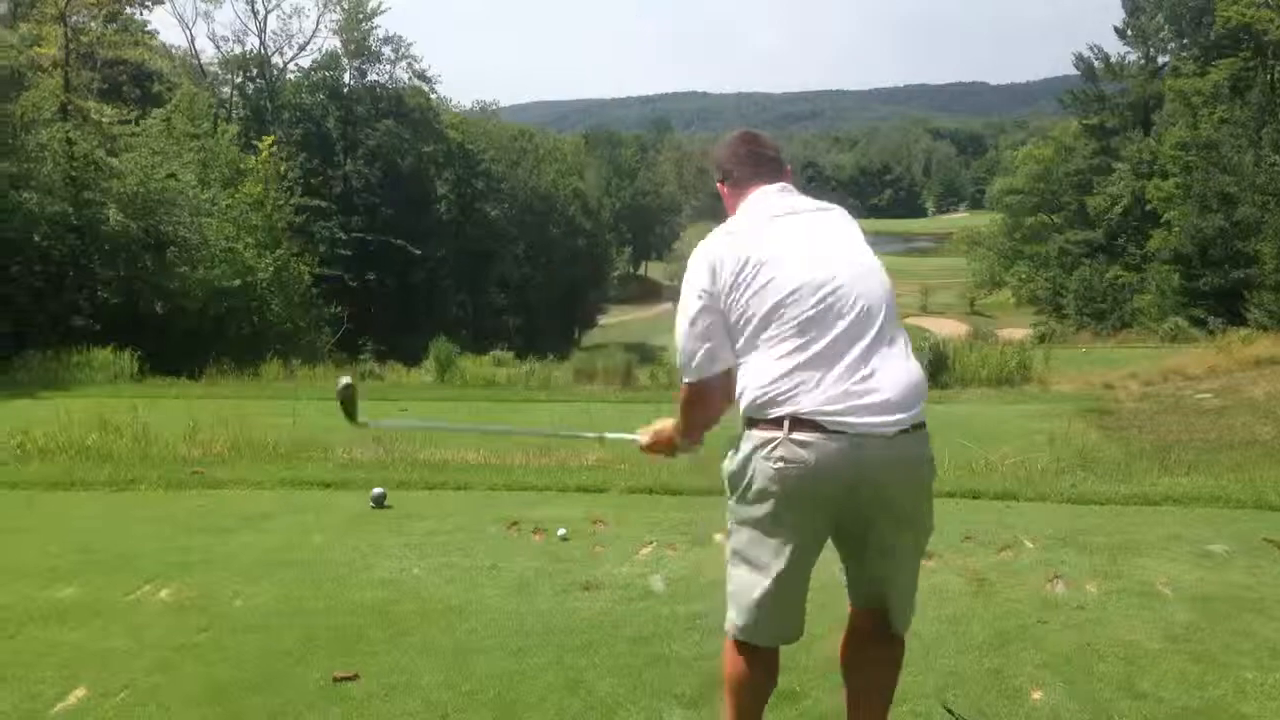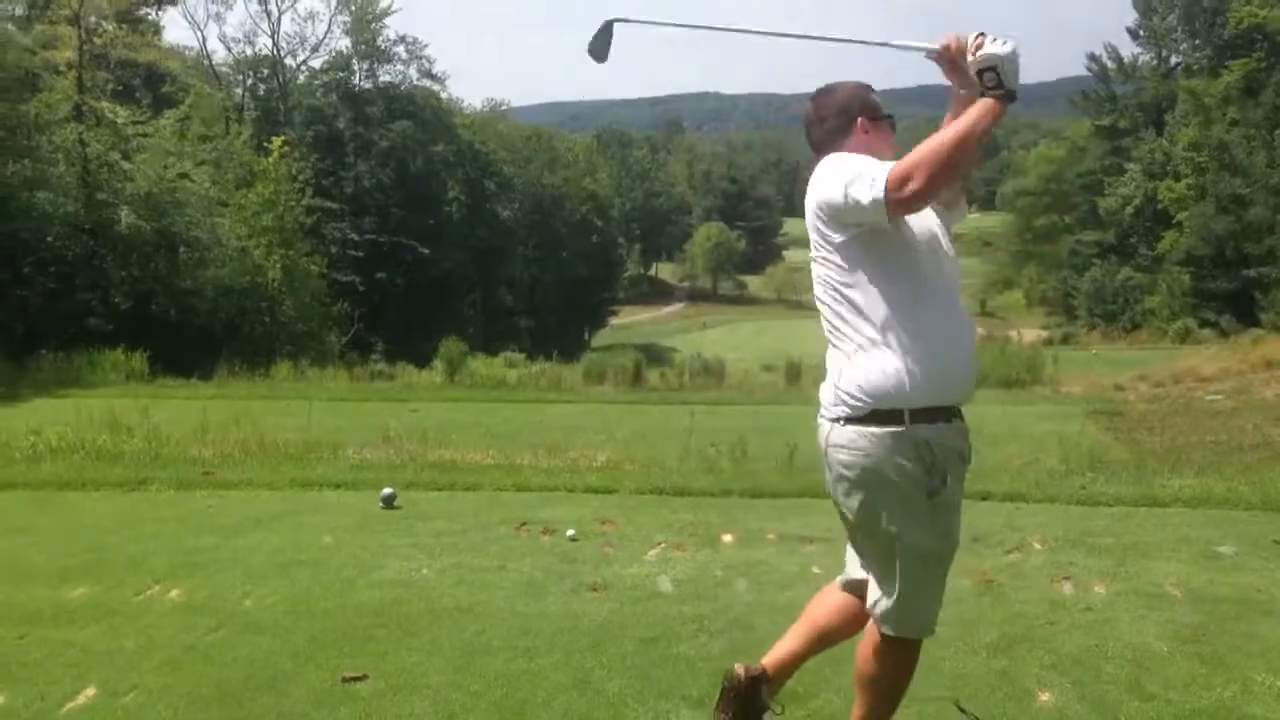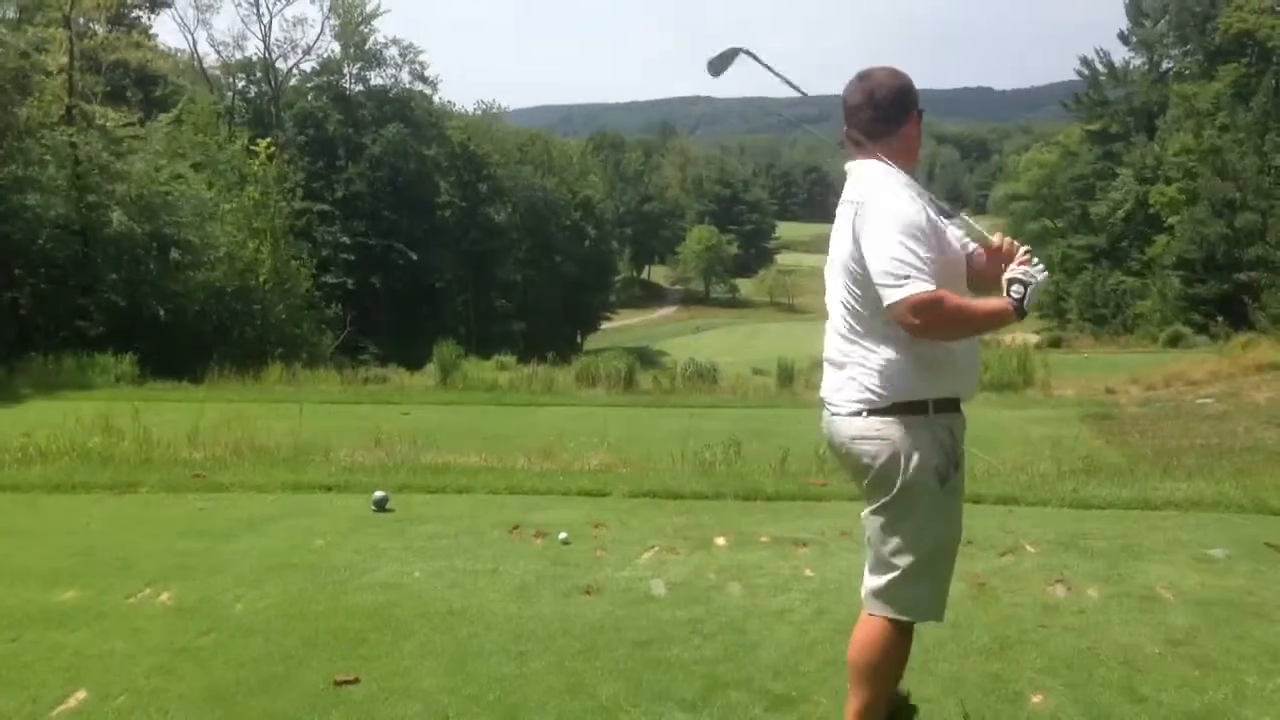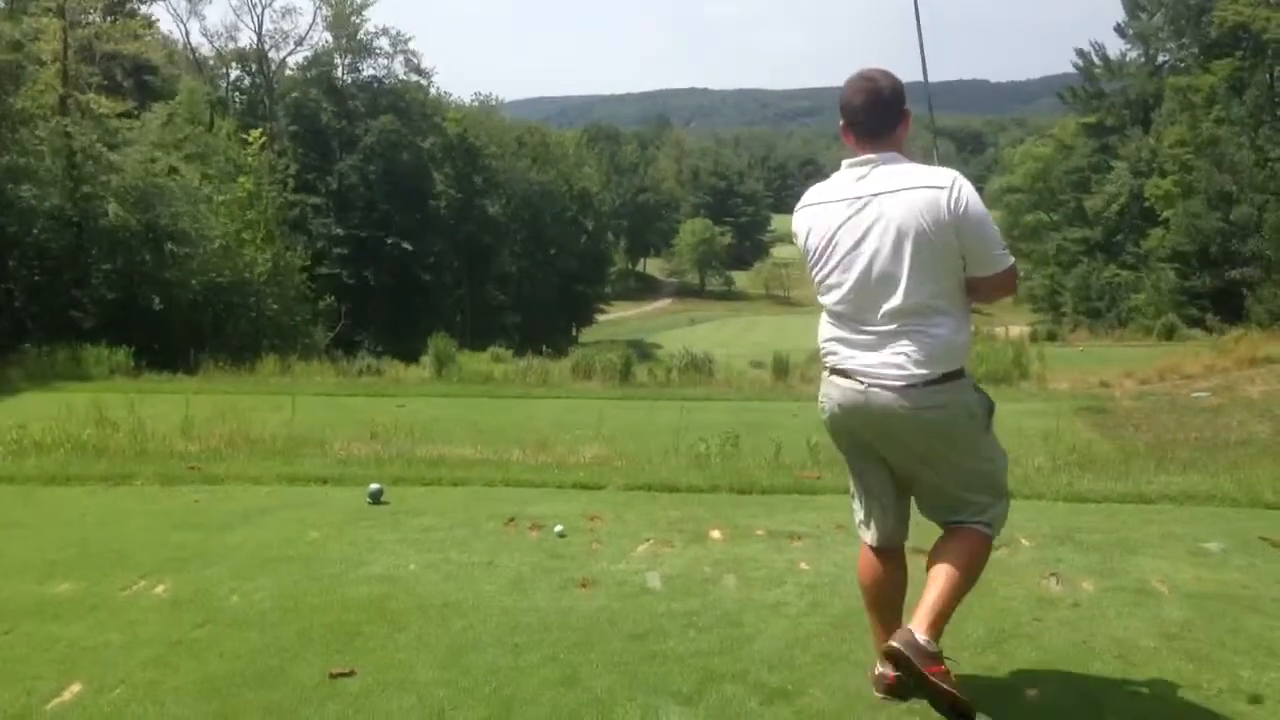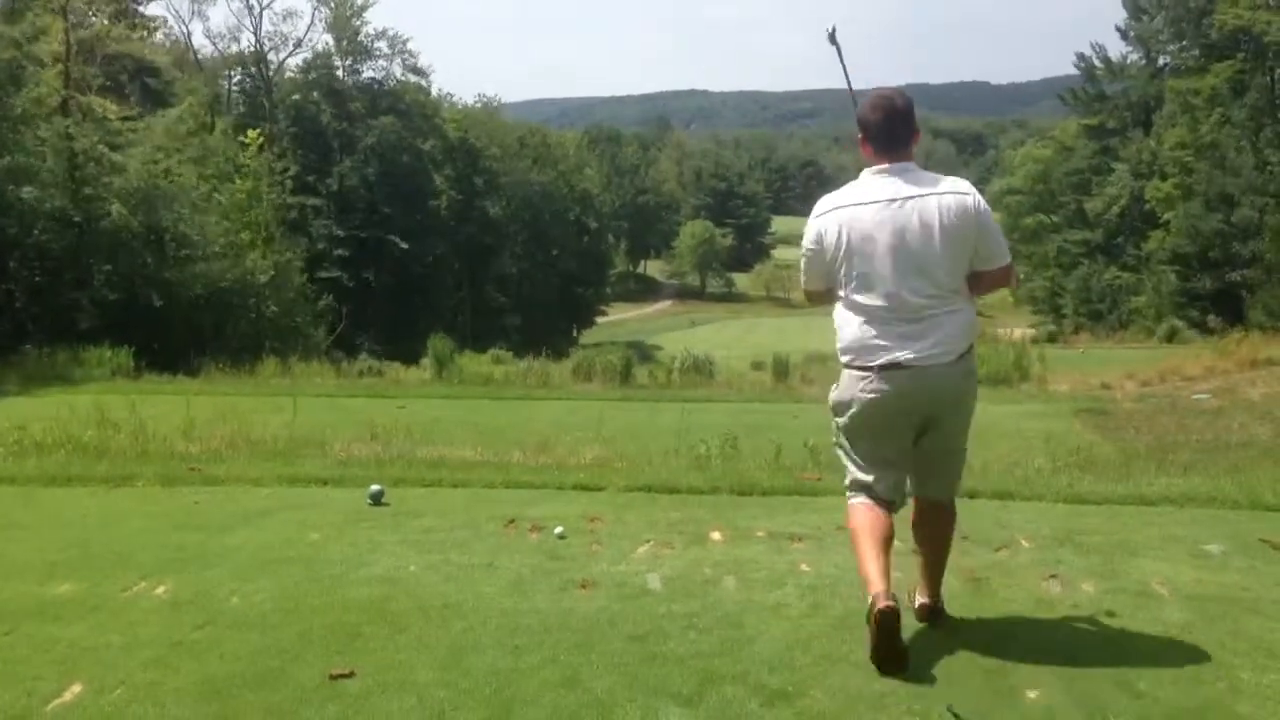
dt=0.5s
person 1, frame 1
left shoulder: (716, 252)
right shoulder: (839, 220)
left elbow: (708, 389)
left wrist: (682, 433)
left hip: (791, 449)
right hip: (900, 444)
left knee: (756, 624)
right knee: (881, 611)
person 1, frame 2
left shoulder: (888, 186)
right shoulder: (837, 178)
left elbow: (953, 157)
right elbow: (917, 180)
left wrist: (970, 85)
right wrist: (995, 95)
left hip: (878, 428)
right hip: (891, 436)
left knee: (872, 584)
right knee: (903, 612)
person 1, frame 3
left shoulder: (901, 196)
right shoulder: (884, 201)
left elbow: (961, 263)
right elbow: (923, 310)
left wrist: (993, 260)
right wrist: (1013, 303)
left hip: (879, 415)
right hip: (901, 423)
left knee: (901, 571)
right knee: (899, 591)
person 1, frame 4
left shoulder: (812, 206)
right shoulder: (946, 189)
right elbow: (1002, 282)
left hip: (846, 390)
right hip: (930, 392)
left knee: (880, 531)
right knee: (974, 517)
left ankle: (888, 664)
right ankle: (919, 637)
person 1, frame 5
left shoulder: (830, 211)
right shoulder: (961, 197)
left elbow: (815, 293)
right elbow: (1000, 274)
left hip: (871, 378)
right hip: (948, 371)
left knee: (869, 493)
right knee: (936, 492)
left ankle: (880, 594)
right ankle: (929, 598)
